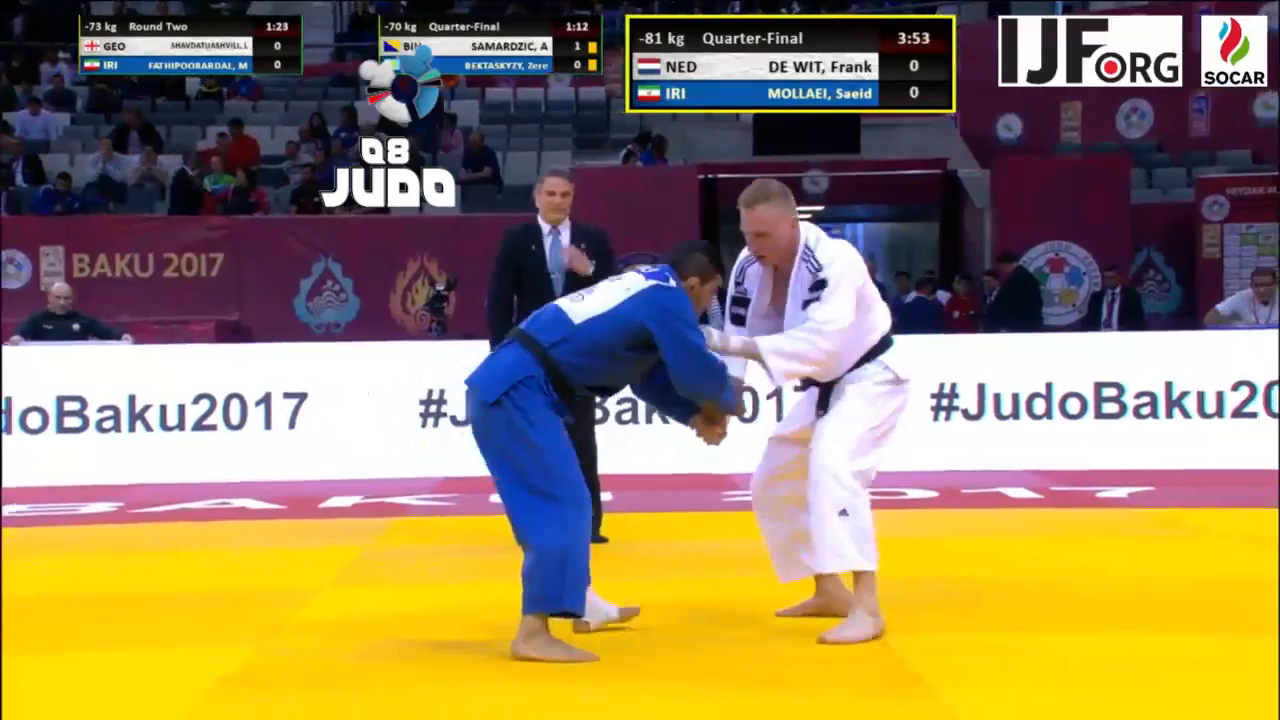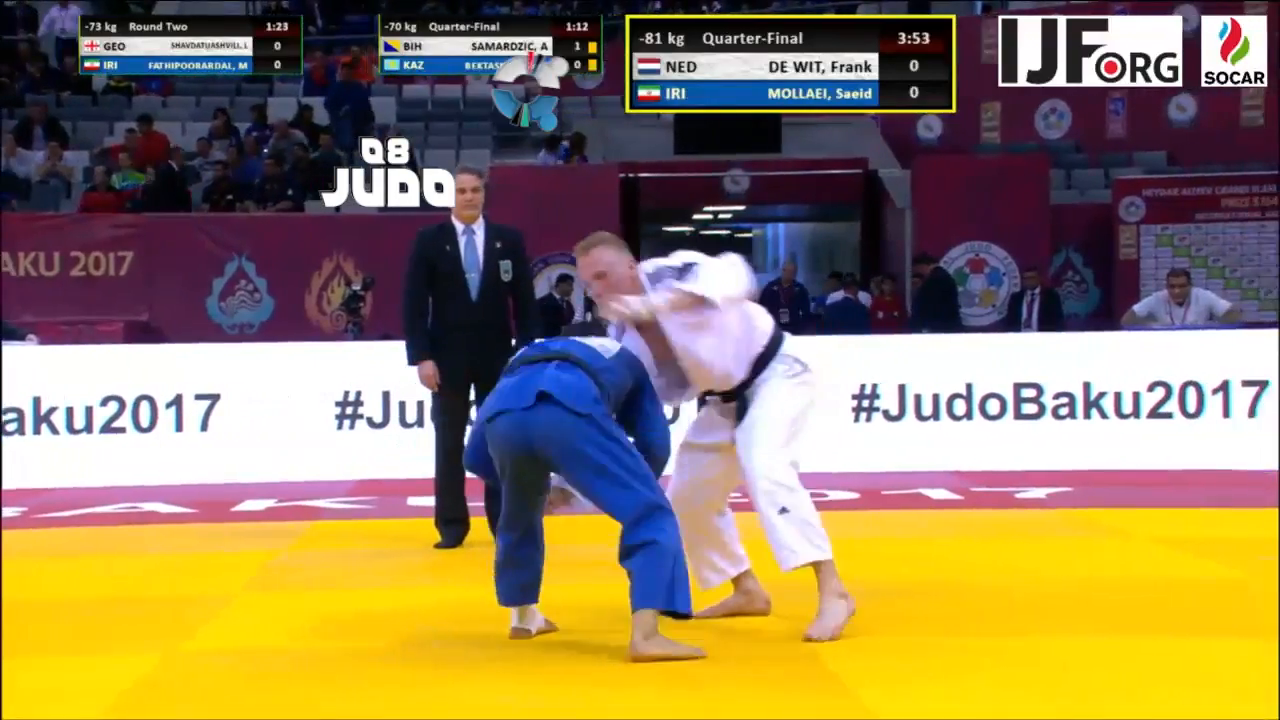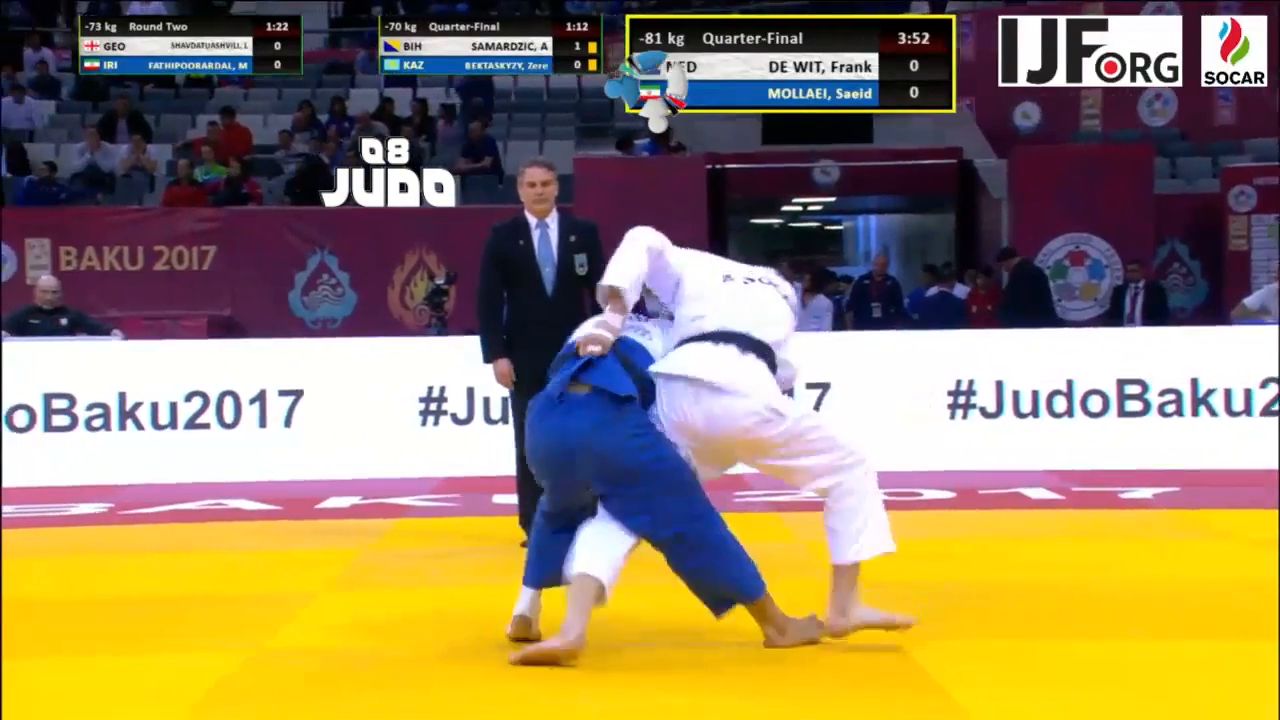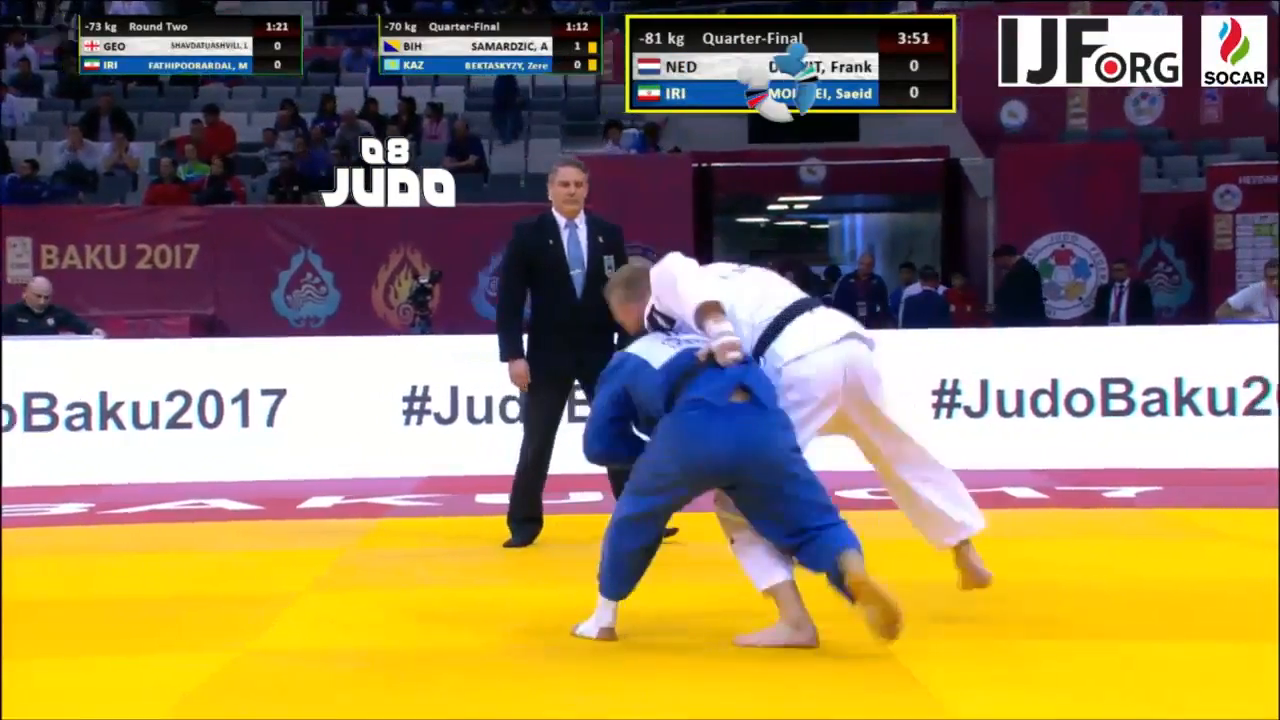
dt=0.7s
person 1, frame 1
left shoulder: (833, 259)
right shoulder: (750, 266)
left elbow: (819, 342)
right elbow: (742, 334)
left wrist: (735, 347)
left hip: (872, 378)
right hip: (828, 385)
left knee: (833, 467)
right knee: (775, 484)
left ankle: (866, 607)
right ankle: (831, 592)
person 1, frame 2
left shoulder: (665, 274)
right shoulder: (625, 330)
left elbow: (733, 275)
left wrist: (656, 302)
left hip: (776, 376)
right hip: (731, 397)
left knee: (760, 465)
right knee: (691, 494)
left ankle: (832, 593)
right ankle: (747, 591)
person 1, frame 3
left shoulder: (691, 268)
right shoulder: (778, 292)
left elbow: (641, 244)
left wrist: (611, 318)
left hip: (681, 395)
right hip: (745, 401)
right knee: (848, 472)
right ankle: (844, 608)
person 1, frame 4
left shoulder: (662, 305)
right shoulder: (719, 285)
left elbow: (676, 271)
left wrist: (718, 331)
left hip: (808, 363)
right hip: (851, 344)
right knee: (900, 457)
left ankle: (793, 623)
right ankle: (967, 560)
person 2, frame 1
left shoulder: (594, 239)
right shoulder: (515, 240)
right elbow: (499, 301)
left wrist: (589, 269)
left knee: (582, 438)
left ankle: (587, 520)
person 2, frame 2
left shoulder: (509, 239)
right shoulder: (428, 241)
left elbow: (525, 300)
right elbow: (414, 304)
right wrist: (421, 357)
left hip: (497, 355)
right hip: (448, 356)
right knee: (449, 443)
right ankle: (452, 525)
person 2, frame 3
left shoulder: (584, 232)
right shoulder: (502, 237)
right elbow: (489, 301)
right wrist: (497, 354)
right hip: (525, 354)
right knee: (529, 440)
right ankle: (535, 524)
person 2, frame 4
left shoulder: (610, 233)
right shoulder: (528, 235)
right elbow: (510, 299)
right wrist: (513, 354)
left hip: (601, 352)
right hip: (550, 354)
right knee: (537, 440)
right ankle: (524, 521)
person 3, frame 1
left shoulder: (640, 289)
right shoulder: (666, 299)
left elbow: (653, 376)
right elbow: (699, 374)
left wrist: (694, 416)
right wrist: (727, 400)
left hip: (507, 386)
right hip: (513, 392)
left knee: (563, 497)
right knee: (560, 503)
left ankle: (587, 608)
right ankle: (531, 634)
person 3, frame 2
left shoulder: (522, 360)
right shoulder: (623, 356)
left elbow: (477, 457)
right elbow: (654, 444)
left wrist: (537, 481)
right wrist: (614, 481)
left hip: (506, 414)
right hip: (572, 413)
left knee: (519, 516)
right knee: (651, 517)
left ankle: (523, 616)
right ankle: (646, 635)
person 3, frame 3
left shoulder: (590, 329)
left hip: (545, 428)
right hip: (612, 423)
left knee: (560, 511)
right knee: (684, 525)
left ankle: (526, 613)
right ankle: (779, 627)
person 3, frame 4
left shoulder: (624, 364)
left elbow: (600, 445)
left wrist: (644, 450)
left hip: (695, 433)
right hip: (763, 431)
left knee: (638, 518)
right knee: (815, 523)
left ankle: (604, 618)
right ankle: (857, 578)
